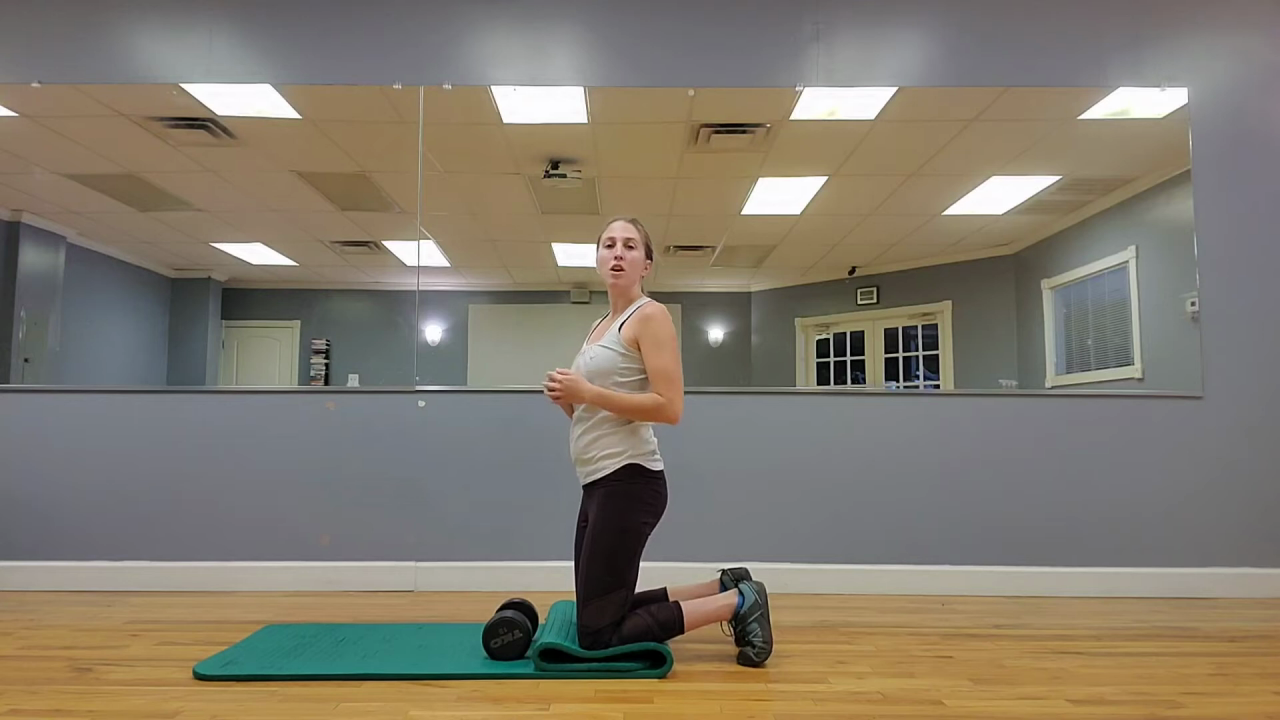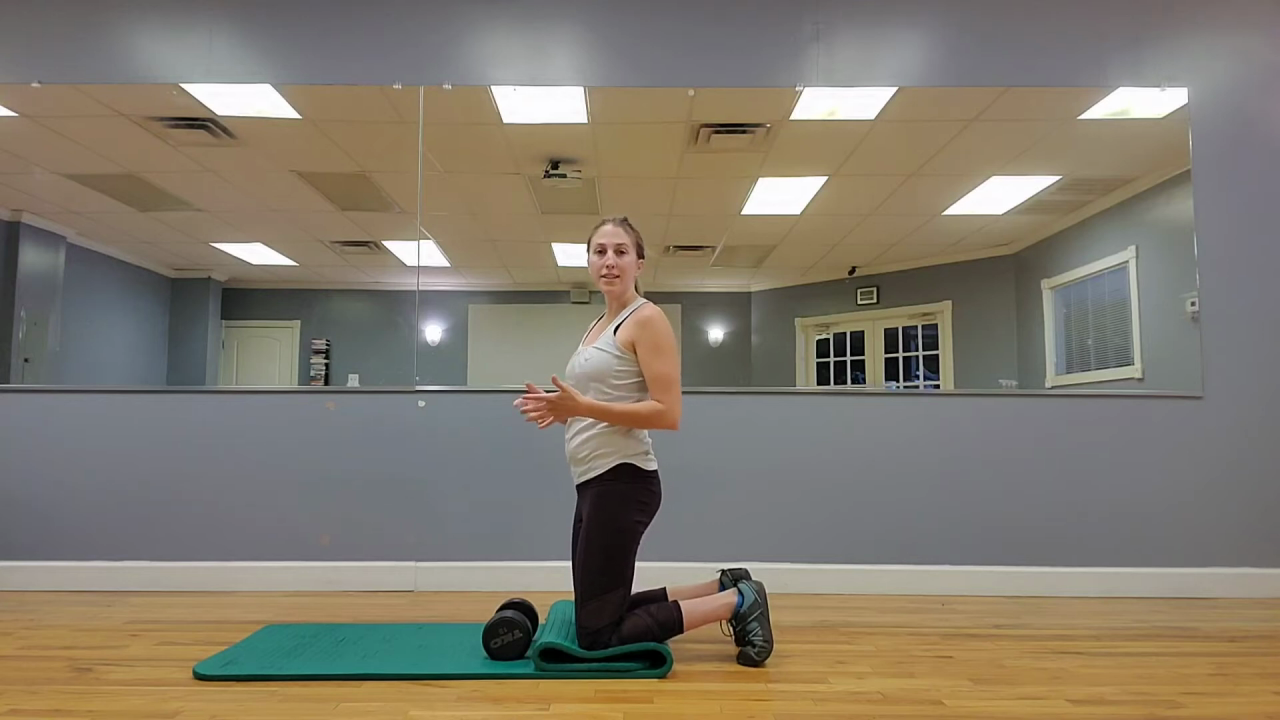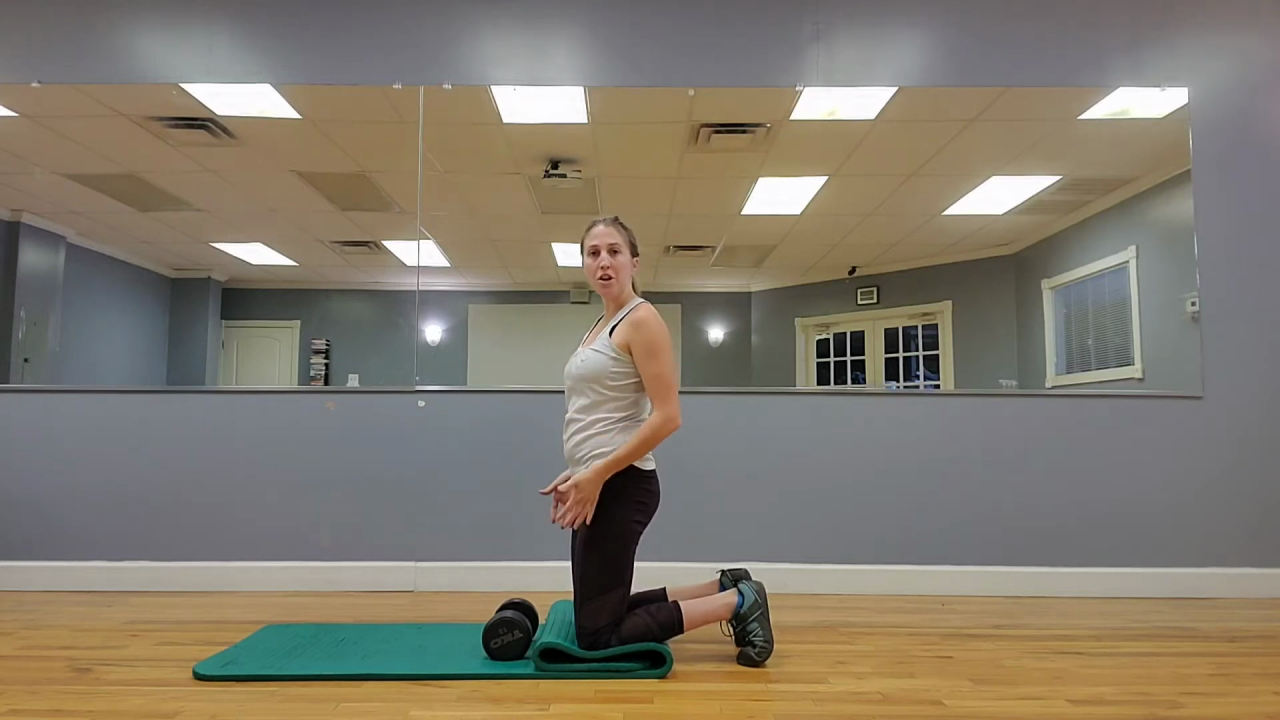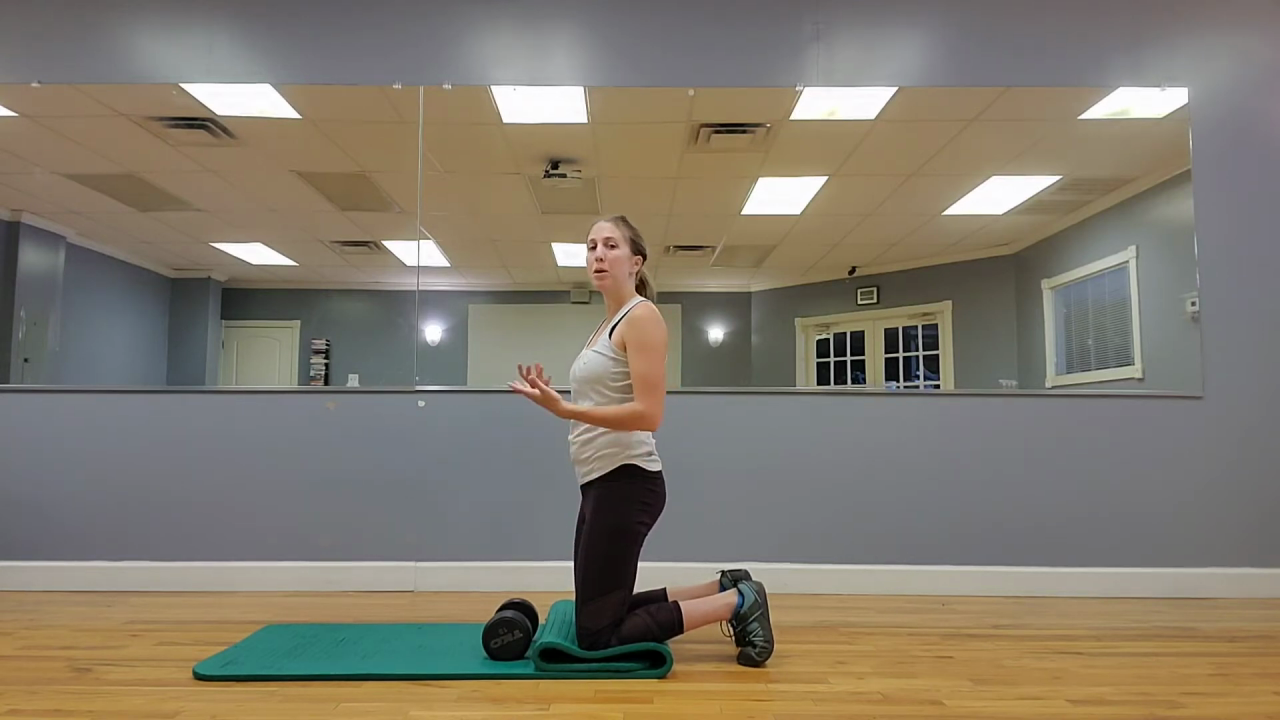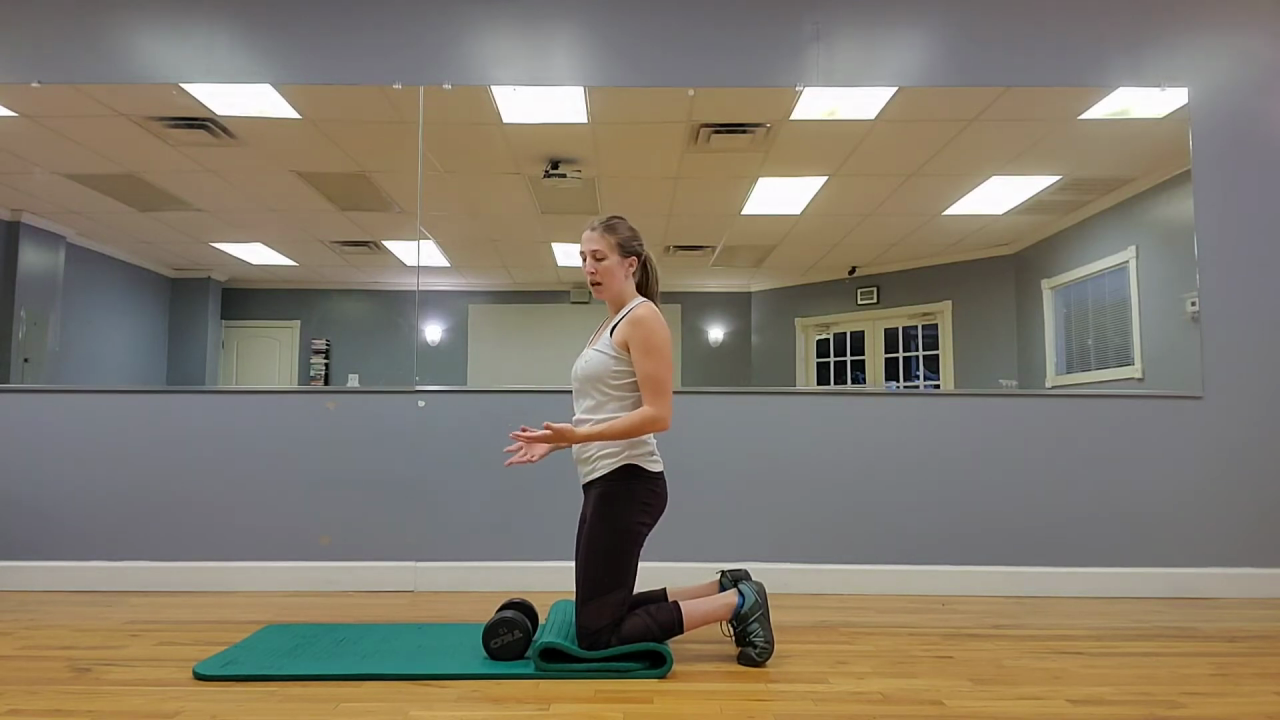
dt=1s
person 1, frame 1
left shoulder: (650, 316)
right shoulder: (600, 326)
left elbow: (669, 408)
left wrist: (588, 392)
right wrist: (567, 397)
left hip: (627, 483)
right hip: (602, 485)
left knee: (599, 633)
right knee: (603, 614)
left ankle: (738, 602)
right ankle: (725, 588)
person 1, frame 2
left shoulder: (647, 319)
right shoulder: (598, 326)
left elbow: (667, 413)
left wrist: (585, 407)
right wrist: (561, 409)
left hip: (622, 484)
right hip: (596, 485)
left knee: (598, 634)
right knee: (601, 615)
left ankle: (737, 602)
right ankle: (724, 588)
person 1, frame 3
left shoulder: (642, 320)
right shoulder: (599, 326)
left elbow: (667, 417)
left wrist: (597, 475)
right wrist: (578, 474)
left hip: (620, 486)
right hip: (599, 484)
left knee: (598, 634)
right knee: (602, 615)
left ankle: (737, 602)
right ankle: (724, 589)
person 1, frame 4
left shoulder: (641, 317)
right shoulder: (607, 324)
left elbow: (647, 412)
left wrist: (565, 410)
right wrist: (552, 401)
left hip: (624, 484)
right hip: (603, 485)
left knee: (597, 634)
right knee: (601, 617)
left ankle: (736, 602)
right ankle: (724, 589)
person 1, frame 5
left shoulder: (642, 317)
right shoulder: (610, 325)
left elbow: (657, 415)
left wrist: (578, 435)
right wrist: (559, 439)
left hip: (626, 484)
right hip: (606, 484)
left knee: (597, 633)
right knee: (604, 614)
left ankle: (736, 602)
right ankle: (724, 590)
